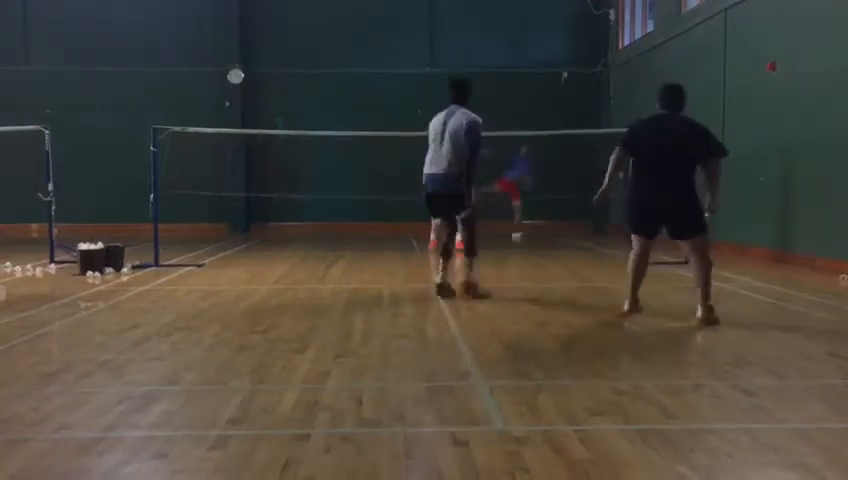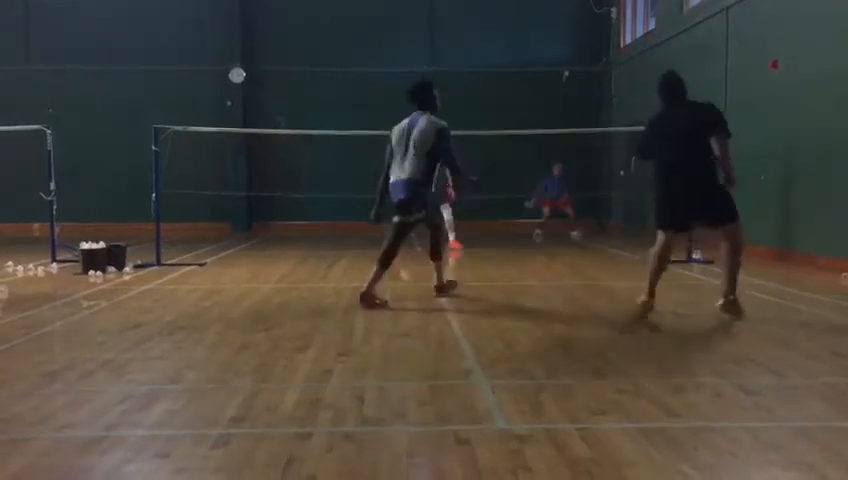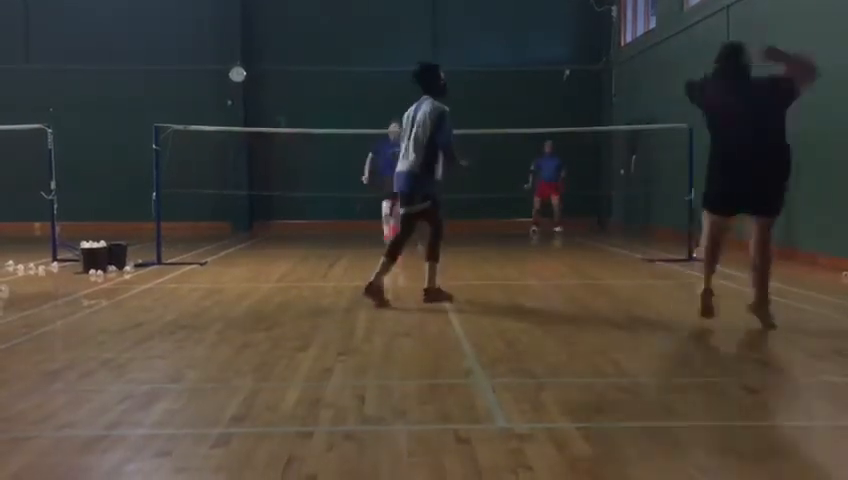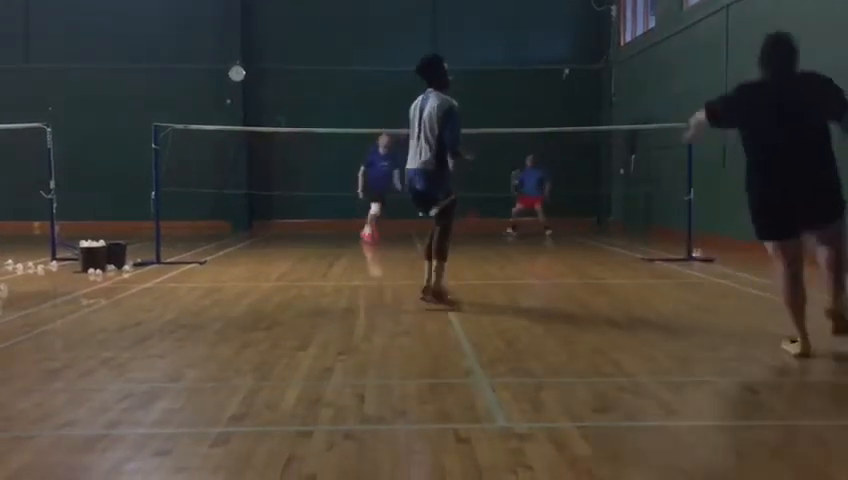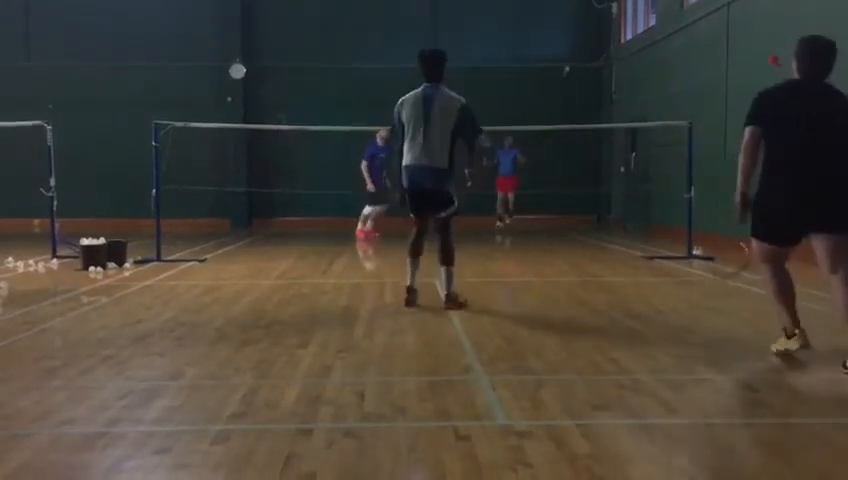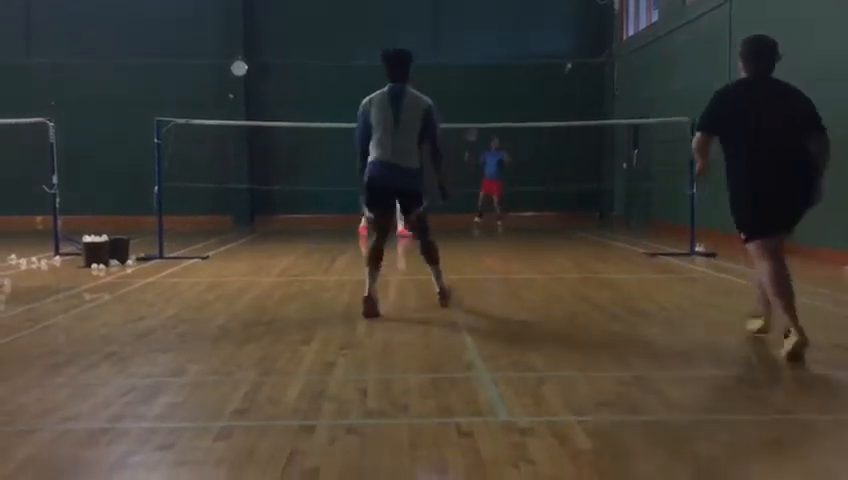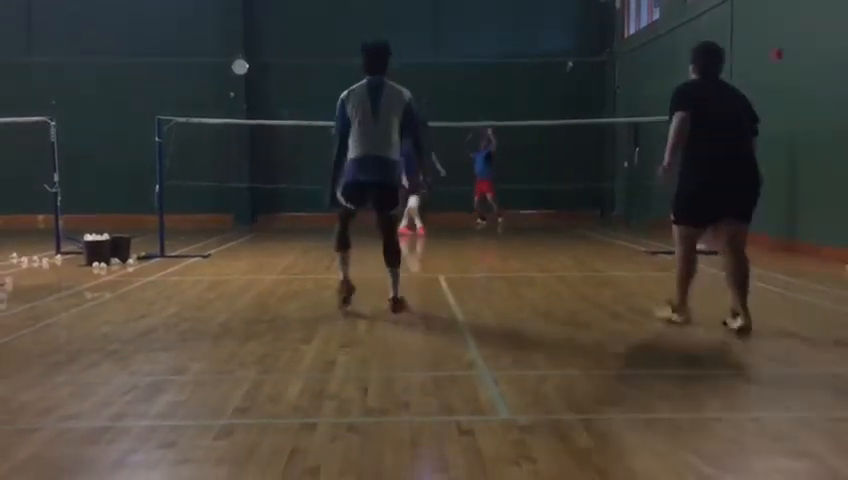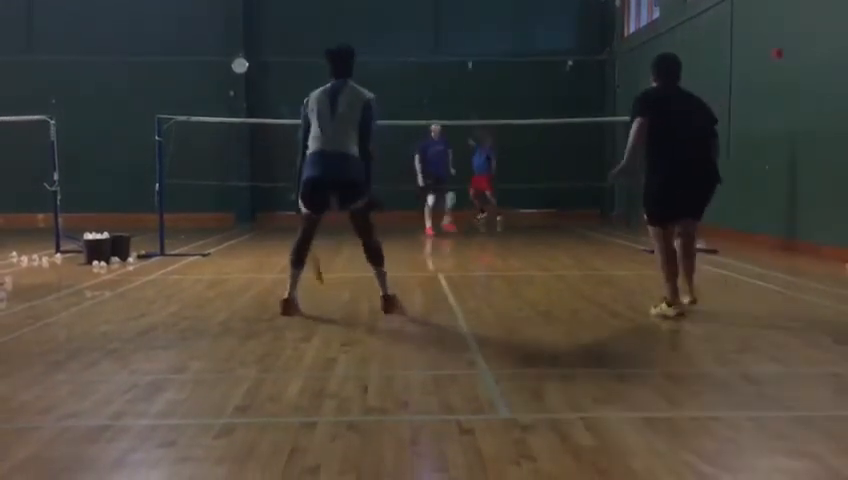
dt=0.4s
person 1, frame 1
left shoulder: (642, 127)
right shoulder: (696, 130)
left elbow: (620, 154)
right elbow: (713, 163)
left wrist: (607, 185)
right wrist: (713, 196)
left hip: (643, 198)
right hip: (679, 199)
left knee: (641, 248)
right knee: (700, 251)
left ankle: (632, 300)
right ankle: (704, 307)
person 1, frame 2
left shoulder: (655, 124)
right shoulder: (706, 112)
left elbow: (644, 153)
right elbow: (720, 145)
right wrist: (729, 173)
left hip: (669, 191)
right hip: (705, 188)
left knee: (664, 242)
right knee: (733, 238)
left ankle: (648, 295)
right ankle: (728, 297)
person 1, frame 3
left shoulder: (711, 89)
right shoulder: (769, 89)
left elbow: (693, 90)
right elbow: (809, 73)
right wrist: (782, 57)
left hip: (726, 175)
right hip: (768, 175)
left knee: (713, 231)
right knee: (761, 238)
left ankle: (706, 289)
right ankle: (761, 305)
person 1, frame 4
left shoulder: (745, 96)
right shoulder: (819, 86)
left elbow: (700, 119)
left wrist: (692, 131)
left hip: (770, 191)
right hip: (819, 184)
left knee: (787, 262)
left ankle: (801, 337)
person 1, frame 5
left shoulder: (770, 98)
left elbow: (750, 143)
left wrist: (742, 191)
left hip: (781, 195)
left knee: (769, 258)
left ankle: (793, 332)
person 1, frame 6
left shoulder: (725, 97)
right shoulder: (794, 95)
left elbow: (700, 141)
right elbow: (821, 142)
left wrist: (702, 164)
right wrist: (815, 180)
left hip: (753, 189)
right hip: (796, 186)
left knee: (767, 258)
right knee: (771, 251)
left ankle: (794, 330)
right ankle: (764, 315)
person 1, frame 7
left shoulder: (687, 92)
right shoulder: (738, 97)
left elbow: (680, 123)
right elbow: (750, 139)
left wrist: (669, 158)
left hip: (701, 179)
right hip: (743, 178)
left knee: (685, 241)
right knee: (733, 246)
left ankle: (678, 306)
right ankle: (740, 312)
person 1, frame 8
left shoulder: (649, 98)
right shoulder: (696, 103)
left elbow: (639, 128)
right elbow: (712, 141)
left wrist: (626, 161)
right wrist: (707, 172)
left hip: (666, 178)
right hip: (701, 177)
left knee: (662, 238)
right knee: (685, 234)
left ankle: (673, 302)
right ankle: (688, 289)
person 2, frame 1
left shoulder: (436, 120)
right shoulder: (471, 120)
right elbow: (471, 158)
right wrist: (470, 189)
left hip: (431, 180)
right hip: (452, 181)
left knee: (448, 231)
right knee: (470, 228)
left ankle: (442, 281)
right ankle: (469, 281)
person 2, frame 2
left shoulder: (398, 128)
right shoulder: (437, 127)
left elbow: (387, 169)
right elbow: (449, 164)
left wrist: (378, 204)
right wrist: (470, 179)
left hip: (397, 187)
right hip: (415, 189)
left knee: (437, 227)
right knee: (396, 239)
left ankle: (441, 283)
right ankle: (369, 290)
person 2, frame 3
left shoulder: (411, 111)
right shoulder: (438, 110)
right elbow: (445, 150)
right wrist: (460, 163)
left hip: (406, 176)
right hip: (418, 178)
left knee: (436, 227)
right knee: (404, 232)
left ankle: (431, 287)
right ankle: (376, 283)
person 2, frame 4
left shoulder: (416, 105)
right shoulder: (446, 105)
right elbow: (450, 146)
right wrist: (465, 158)
left hip: (414, 173)
right hip: (432, 173)
left knee: (438, 228)
right knee: (443, 227)
left ankle: (431, 285)
right ankle: (436, 286)
person 2, frame 5
left shoulder: (404, 103)
right shoulder: (457, 104)
left elbow: (398, 145)
right elbow: (469, 142)
left wrist: (401, 177)
right wrist: (470, 169)
left hip: (411, 174)
right hip: (439, 174)
left knee: (419, 230)
right knee: (444, 232)
left ankle: (411, 285)
right ankle: (450, 294)
person 2, frame 6
left shoulder: (369, 103)
right shoulder: (423, 103)
left elbow: (362, 148)
right elbow: (433, 148)
left wrist: (363, 183)
right wrist: (442, 181)
left hip: (377, 175)
right hip: (408, 177)
left knee: (380, 235)
right knee: (423, 234)
left ankle: (370, 294)
right ankle: (441, 288)
person 2, frame 7
left shoulder: (348, 97)
right shoulder: (403, 97)
left elbow: (341, 143)
right elbow: (415, 140)
left wrist: (334, 182)
left hip: (356, 170)
right hip: (388, 171)
left knee: (343, 223)
right knee: (389, 235)
left ankle: (345, 279)
right ankle: (395, 296)
person 2, frame 8
left shoulder: (312, 98)
right shoulder: (364, 98)
left elbow: (304, 145)
right elbow: (365, 146)
left wrist: (298, 185)
right wrist: (368, 187)
left hip: (315, 167)
right hip: (348, 168)
left knee: (306, 234)
right knee: (366, 233)
left ankle: (290, 297)
right ankle: (385, 294)
